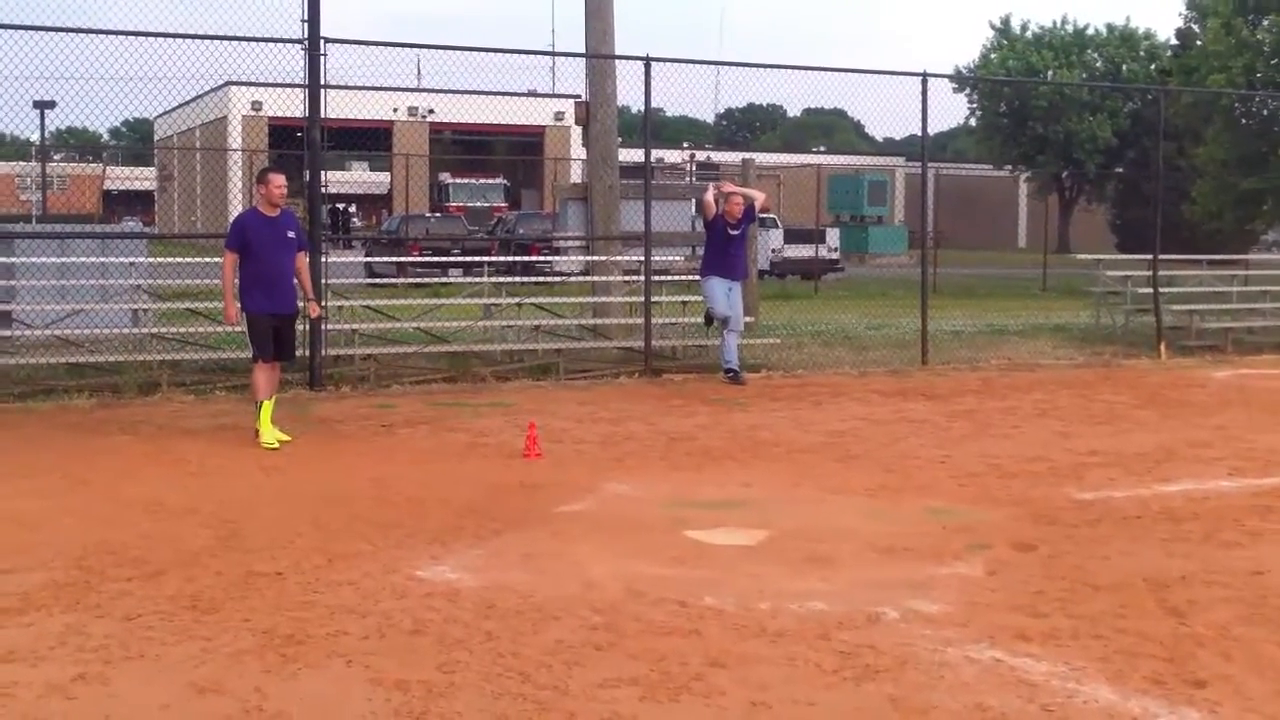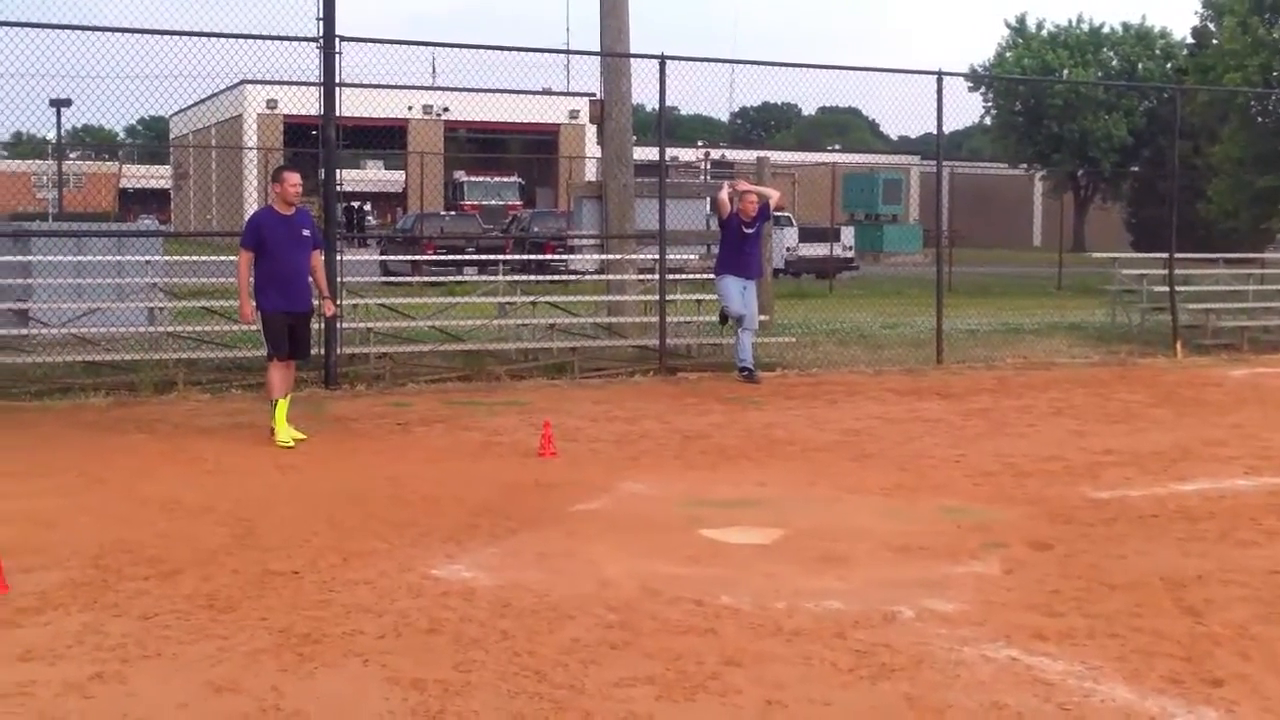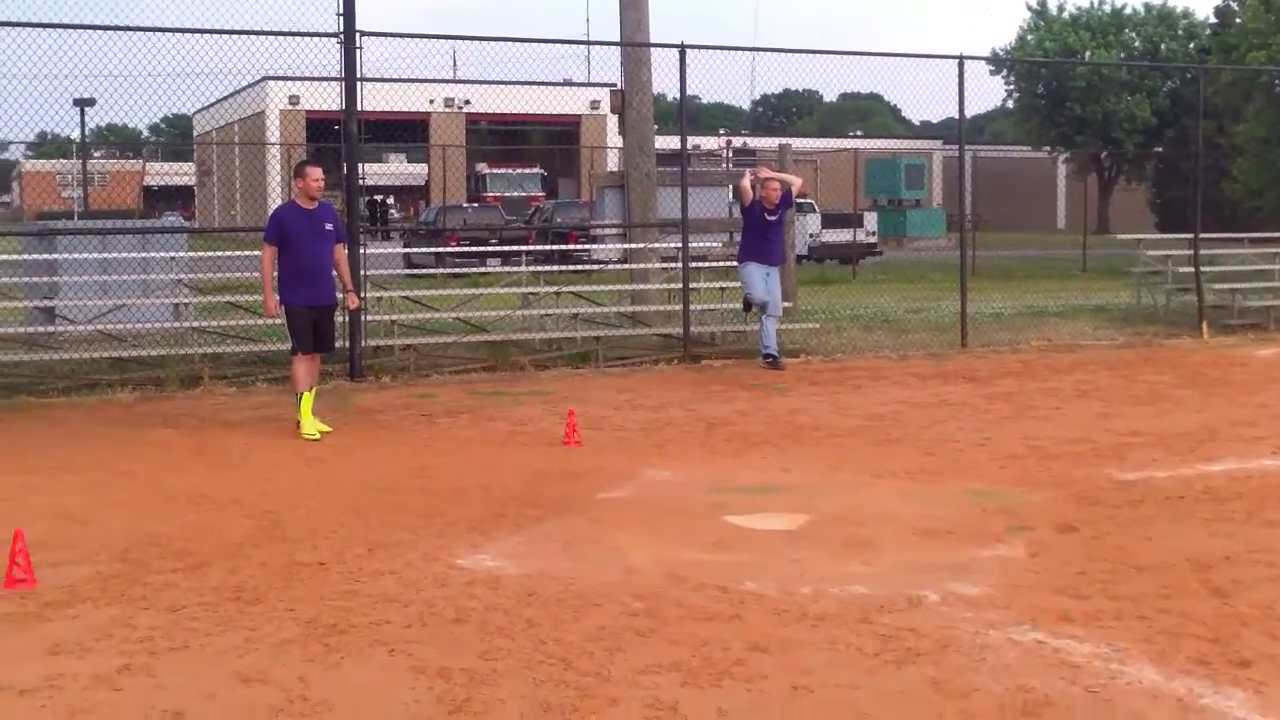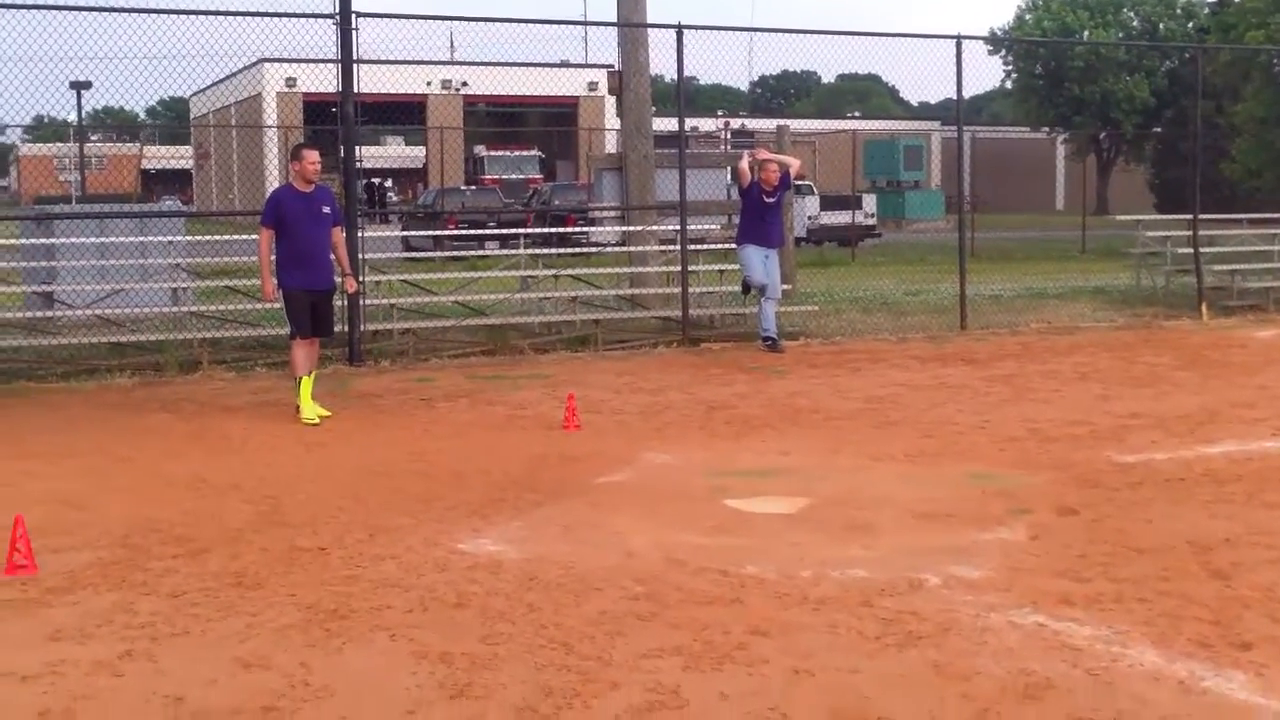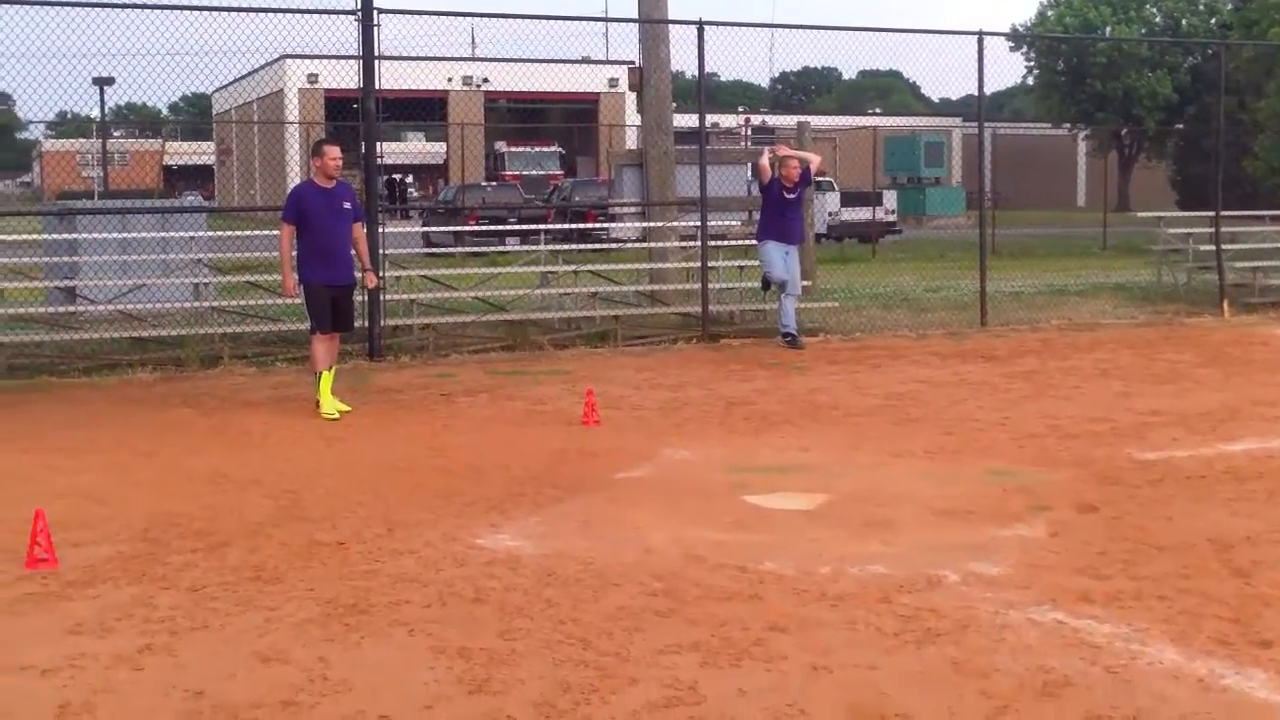
dt=0.2s
person 1, frame 1
left shoulder: (291, 221)
right shoulder: (245, 221)
left elbow: (300, 262)
right elbow: (229, 263)
left wrist: (310, 298)
right wrist: (229, 302)
left hip: (287, 307)
right hip: (257, 307)
left knee: (276, 363)
right knee: (262, 361)
left ankle: (267, 421)
right ankle: (263, 425)
person 1, frame 2
left shoulder: (306, 219)
right shoulder: (260, 220)
left elbow: (315, 261)
right elbow: (245, 261)
left wrist: (325, 296)
right wrist: (245, 300)
left hip: (302, 305)
right hip: (272, 306)
left knee: (291, 361)
right knee: (278, 360)
left ankle: (283, 420)
right ankle: (278, 423)
person 1, frame 3
left shoulder: (330, 213)
right shoulder: (283, 214)
left elbow: (339, 254)
right elbow: (268, 256)
left wrist: (349, 289)
right wrist: (268, 295)
left hip: (325, 299)
right hip: (296, 300)
left knee: (316, 354)
right knee: (302, 354)
left ankle: (308, 412)
right ankle: (303, 416)
person 1, frame 4
left shoulder: (327, 196)
right shoulder: (279, 198)
left elbow: (336, 237)
right elbow: (265, 239)
left wrist: (347, 273)
right wrist: (266, 278)
left hip: (324, 283)
right hip: (294, 284)
left knee: (315, 338)
right knee: (301, 338)
left ankle: (307, 397)
right ankle: (303, 401)
person 1, frame 5
left shoulder: (348, 192)
right shoulder: (301, 193)
left elbow: (357, 233)
right elbow: (286, 235)
left wrist: (367, 268)
right wrist: (287, 274)
left hip: (344, 278)
right hip: (315, 279)
left knee: (335, 333)
right knee: (321, 333)
left ankle: (328, 392)
right ankle: (323, 396)
person 2, frame 1
left shoulder: (744, 219)
right shoulder: (716, 221)
left elbow: (761, 197)
right elbow: (707, 200)
left wrist: (735, 189)
right wrist: (711, 189)
left hip: (735, 280)
right hip: (713, 277)
left knee: (734, 326)
right knee: (722, 312)
left ankle: (730, 369)
right ankle: (711, 313)
person 2, frame 2
left shoulder: (759, 218)
right shoulder: (731, 219)
left elbow: (775, 195)
right elbow: (721, 199)
left wrist: (749, 187)
right wrist: (726, 188)
left hip: (750, 279)
right hip: (728, 276)
left knee: (749, 325)
right knee: (737, 311)
left ankle: (745, 367)
right ankle: (726, 311)
person 2, frame 3
left shoulder: (781, 205)
right shoulder: (753, 207)
left elbow: (798, 182)
right elbow: (744, 186)
left wrist: (771, 174)
right wrist: (748, 175)
left hip: (773, 266)
right hip: (751, 263)
left knee: (773, 311)
right knee: (760, 298)
left ankle: (769, 354)
right ankle: (750, 298)
person 2, frame 4
left shoulder: (780, 187)
right shoulder: (751, 189)
left elbow: (796, 164)
right elbow: (742, 168)
left wrist: (769, 156)
right wrist: (746, 157)
left hip: (771, 248)
right hip: (749, 245)
left knee: (772, 294)
right knee: (759, 281)
left ankle: (769, 337)
right ankle: (749, 281)
person 2, frame 5
left shoulder: (800, 183)
right shoulder: (772, 185)
left elbow: (816, 160)
right elbow: (762, 164)
left wrist: (790, 152)
right wrist: (767, 153)
left hip: (792, 244)
right hip: (770, 241)
left knee: (792, 290)
right knee: (779, 276)
left ankle: (788, 333)
right ankle: (769, 277)
